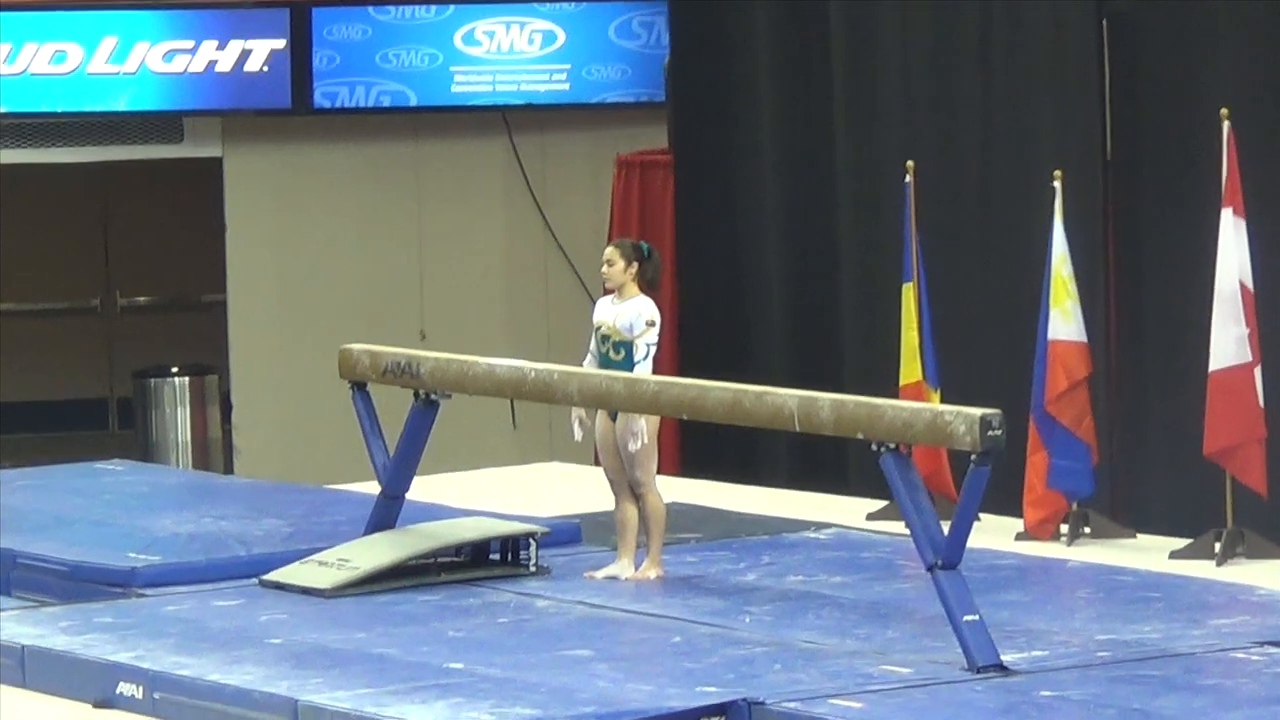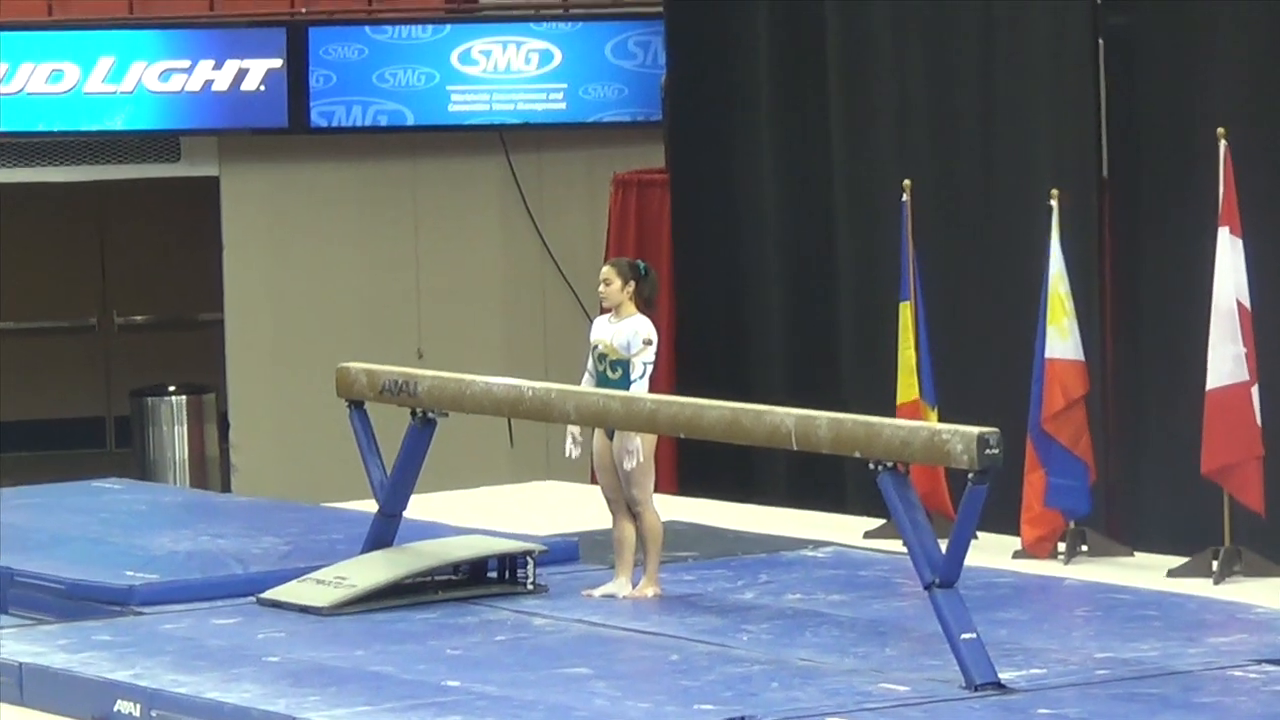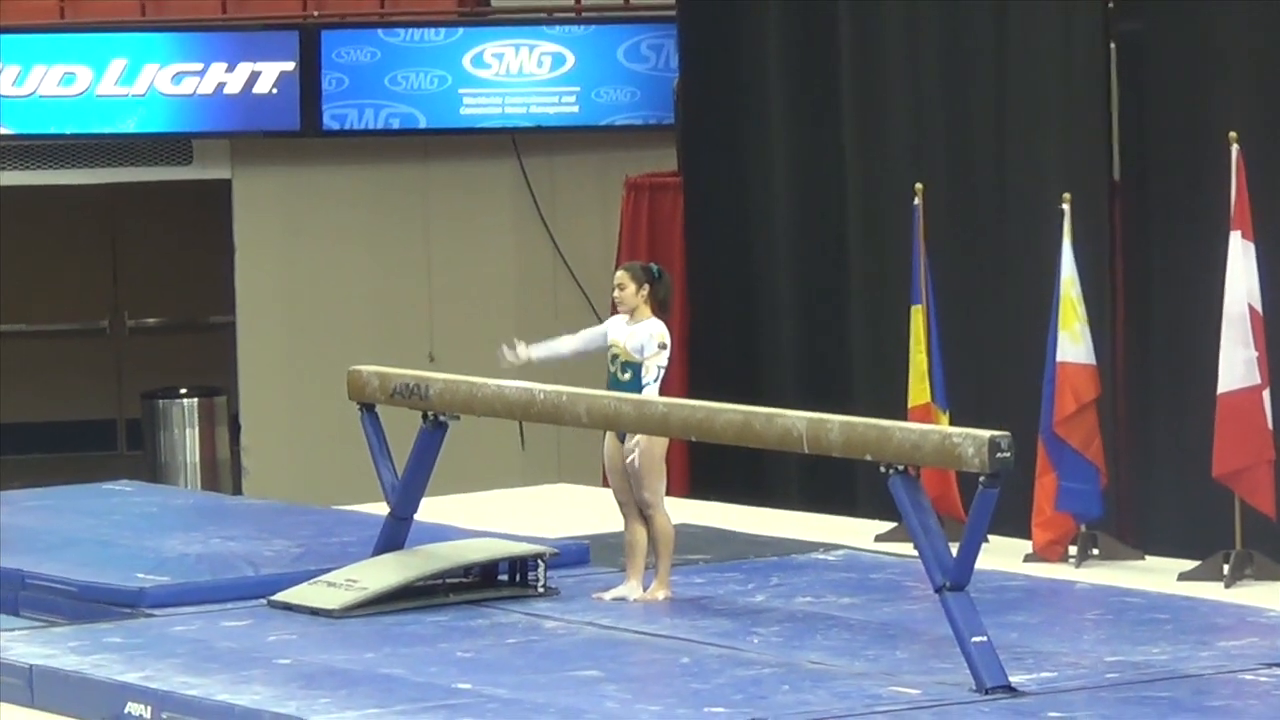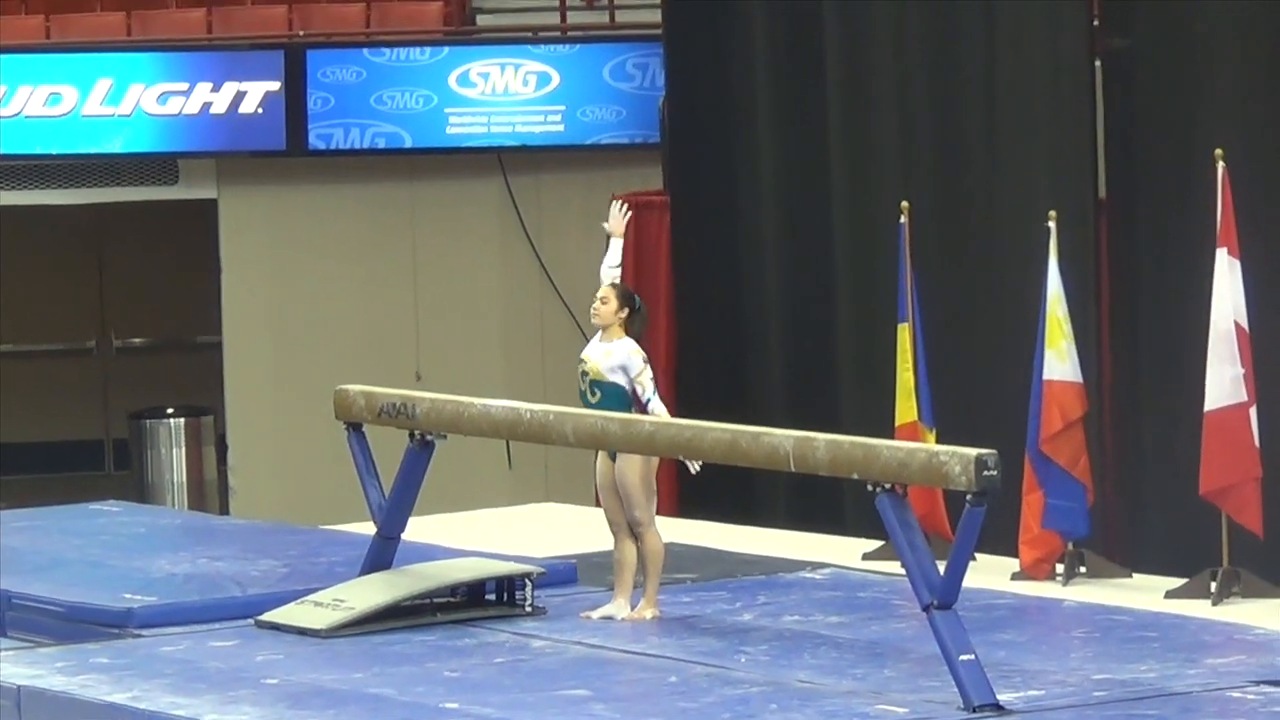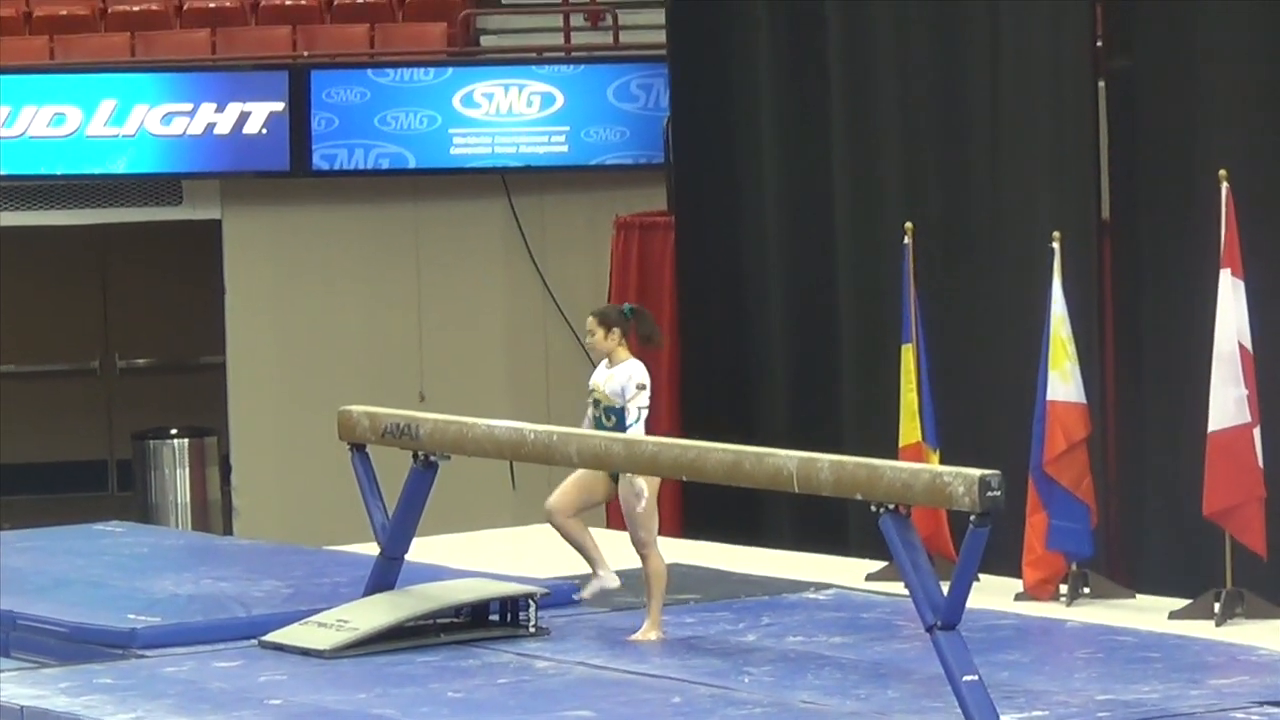
dt=0.4s
person 1, frame 1
left shoulder: (644, 309)
right shoulder: (602, 305)
left elbow: (643, 364)
right elbow: (592, 356)
left wrist: (638, 412)
right wrist: (580, 401)
right hip: (607, 403)
left knee: (642, 485)
right knee: (619, 487)
left ankle: (653, 562)
right ankle: (624, 560)
person 1, frame 2
left shoulder: (641, 328)
right shoulder: (599, 324)
left elbow: (639, 383)
right elbow: (591, 376)
left wrist: (633, 430)
right wrist: (575, 421)
right hip: (605, 423)
left knee: (639, 503)
right knee: (616, 504)
left ankle: (651, 580)
right ankle: (622, 579)
person 1, frame 3
left shoulder: (656, 332)
right shoulder: (615, 325)
left elbow: (650, 385)
right elbow: (575, 342)
left wrist: (640, 431)
right wrist: (531, 353)
right hip: (616, 425)
left knee: (651, 506)
right knee: (629, 508)
left ankle: (662, 583)
right ankle: (632, 581)
person 1, frame 4
left shoulder: (629, 351)
right shoulder: (599, 337)
left elbow: (651, 400)
right elbow: (610, 279)
right wrist: (615, 238)
right hip: (609, 445)
left knee: (641, 525)
right knee: (618, 527)
left ankle: (650, 602)
right ankle: (620, 601)
person 1, frame 5
left shoulder: (634, 372)
right shoulder: (603, 367)
left elbow: (636, 427)
left wrist: (639, 474)
right wrist: (586, 429)
left knee: (644, 544)
right knee: (556, 508)
left ankle: (654, 623)
right ankle: (603, 572)
